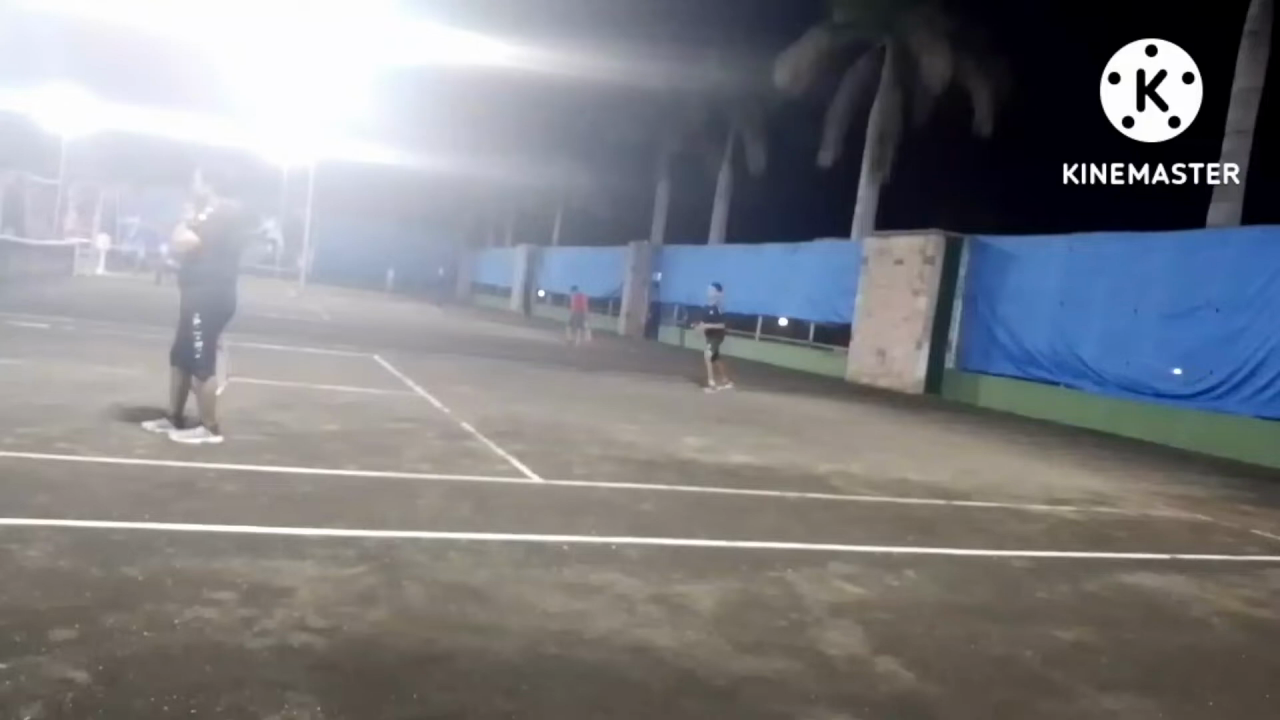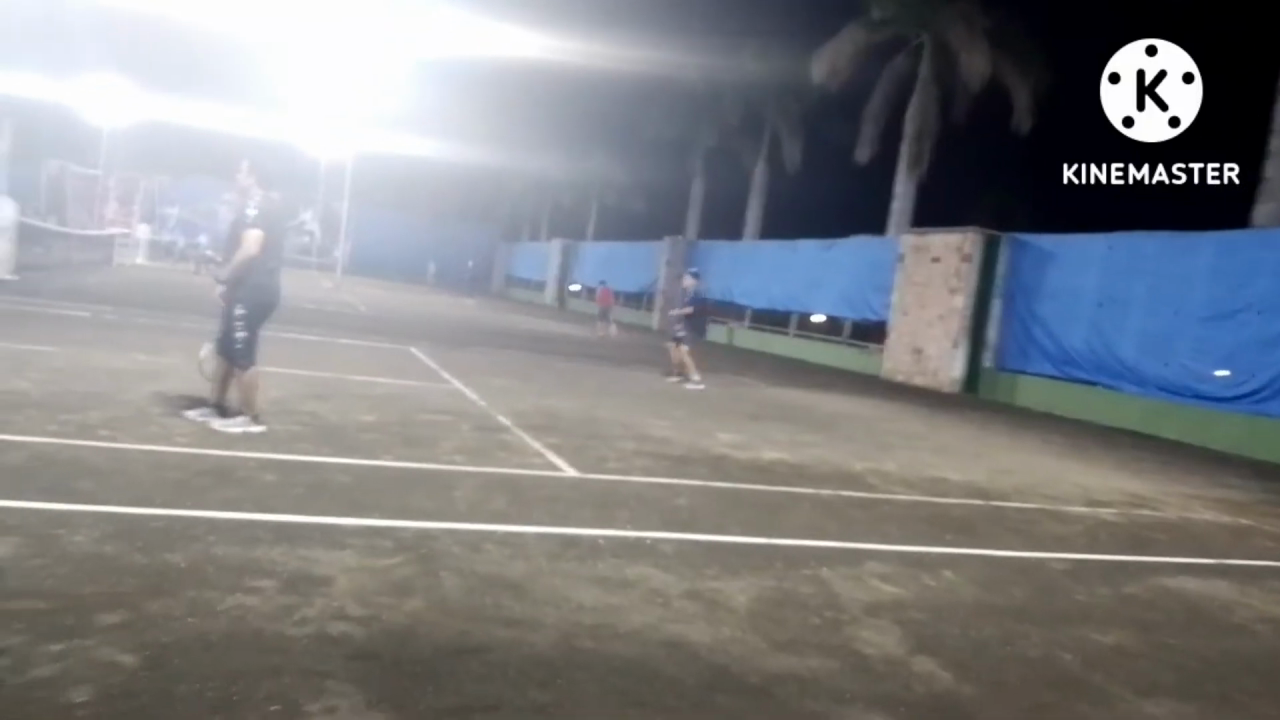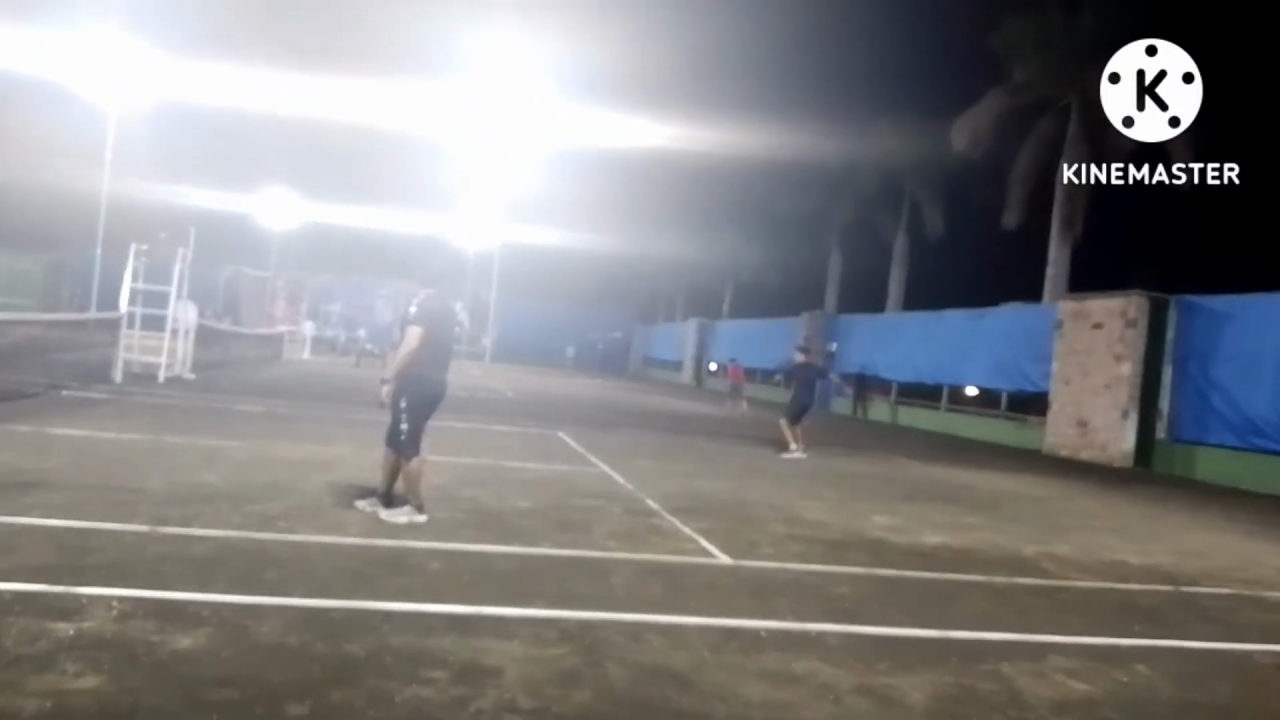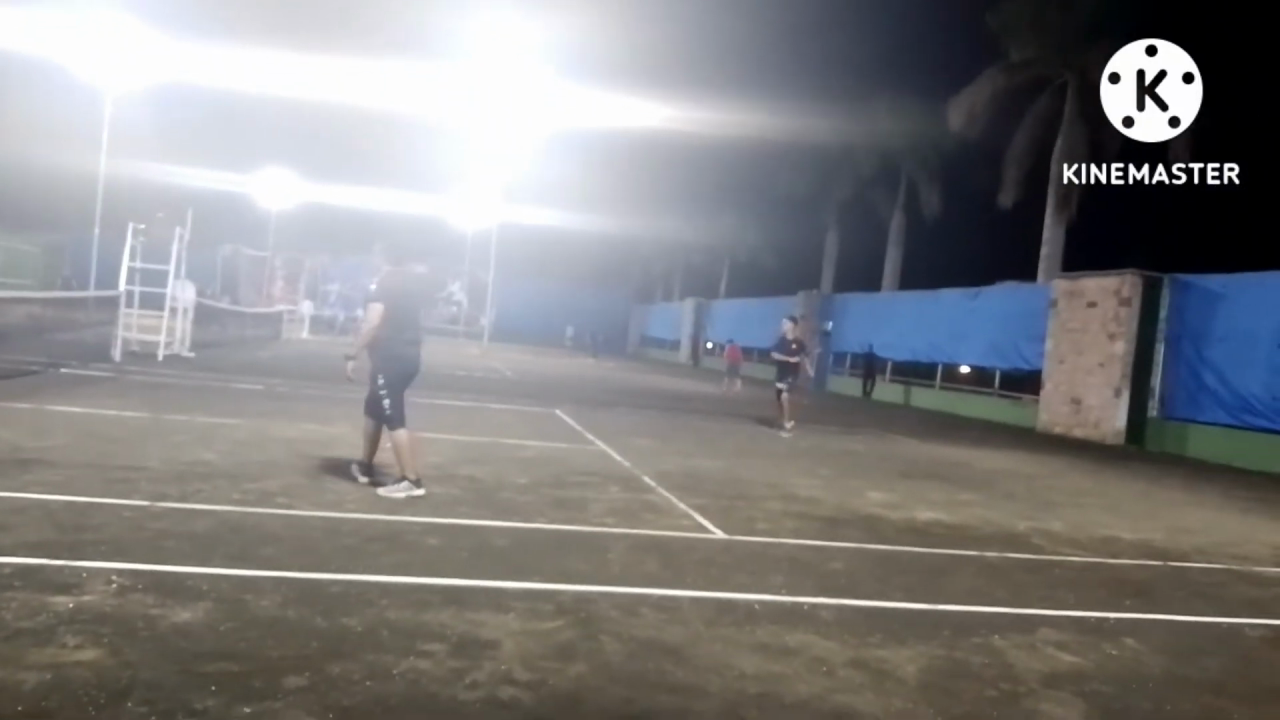
dt=1s
person 1, frame 1
left shoulder: (215, 214)
right shoulder: (231, 213)
left elbow: (181, 244)
left wrist: (187, 222)
left hip: (206, 298)
right hip: (209, 296)
left knee: (201, 364)
right knee: (180, 358)
left ankle: (209, 428)
right ankle: (174, 418)
person 1, frame 2
left shoulder: (258, 206)
right shoulder: (272, 206)
left elbow: (249, 249)
left wrist: (224, 279)
left hip: (251, 290)
right hip: (254, 289)
left knee: (241, 355)
right knee: (226, 349)
left ankle: (251, 417)
right ankle: (217, 407)
person 1, frame 3
left shoulder: (423, 304)
right shoulder: (444, 308)
left elbow: (410, 345)
left wrist: (388, 378)
left hip: (417, 384)
right hip: (432, 383)
left knee: (407, 446)
right knee: (394, 441)
left ankle: (414, 507)
right ankle: (384, 497)
person 1, frame 4
left shoulder: (384, 282)
right shoulder: (412, 283)
left elbow: (372, 322)
left wrist: (352, 355)
left hip: (390, 359)
right hip: (408, 356)
left knee: (393, 419)
right knee: (373, 410)
left ankle: (411, 481)
right ankle: (365, 467)
